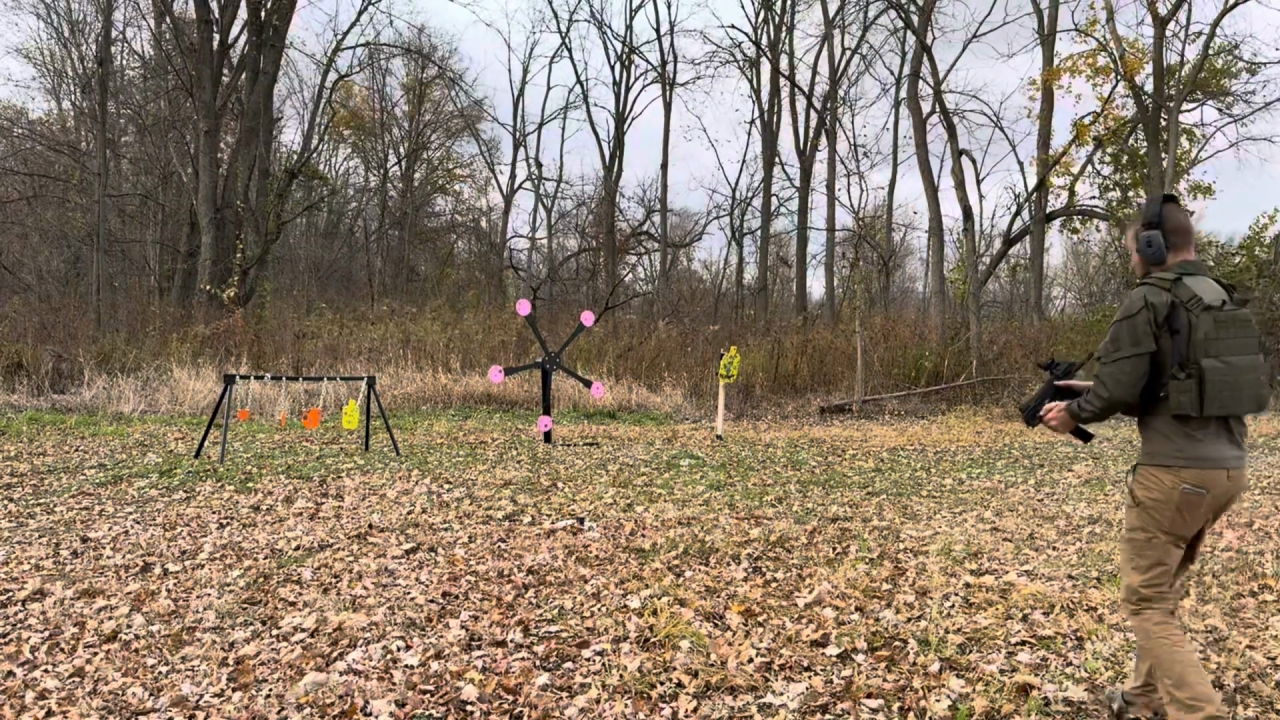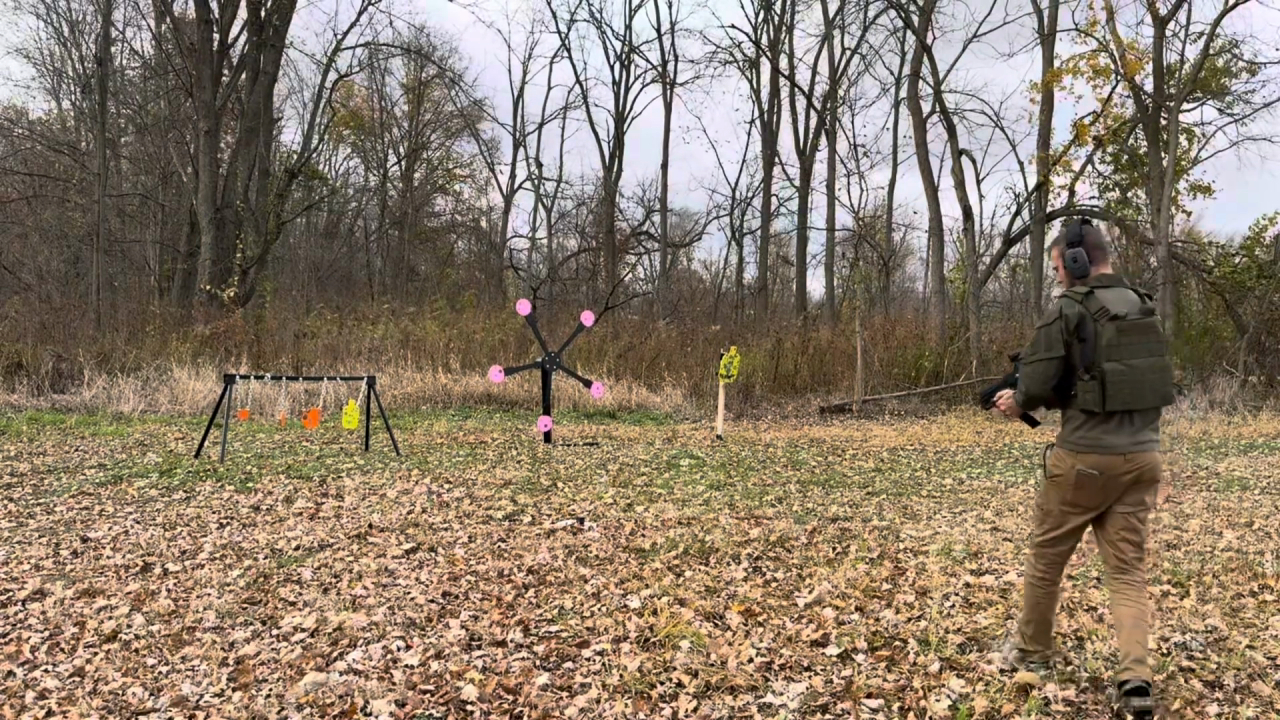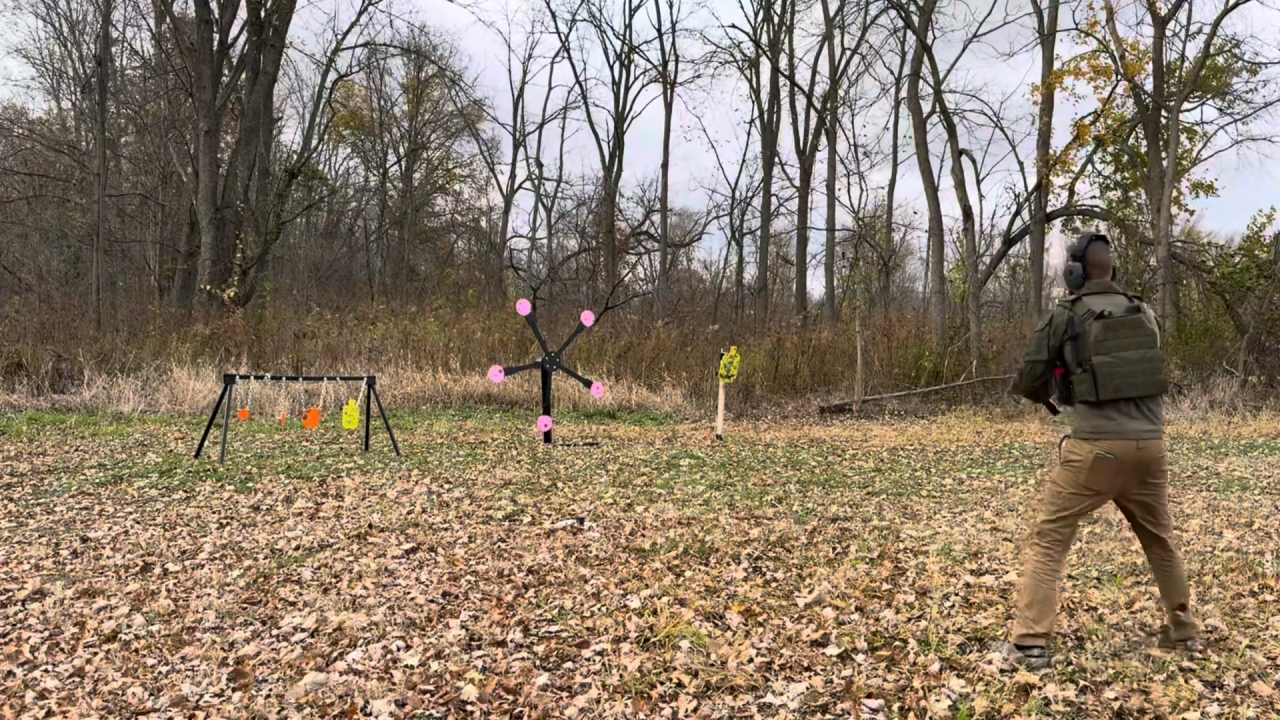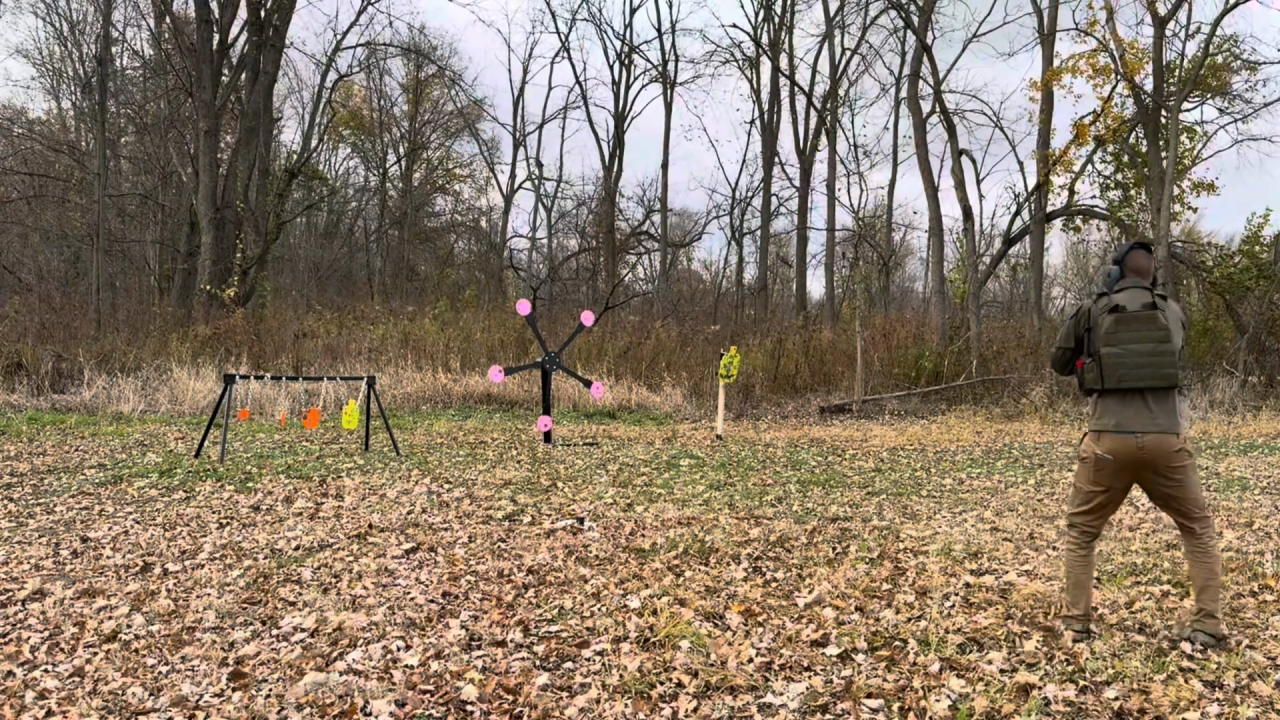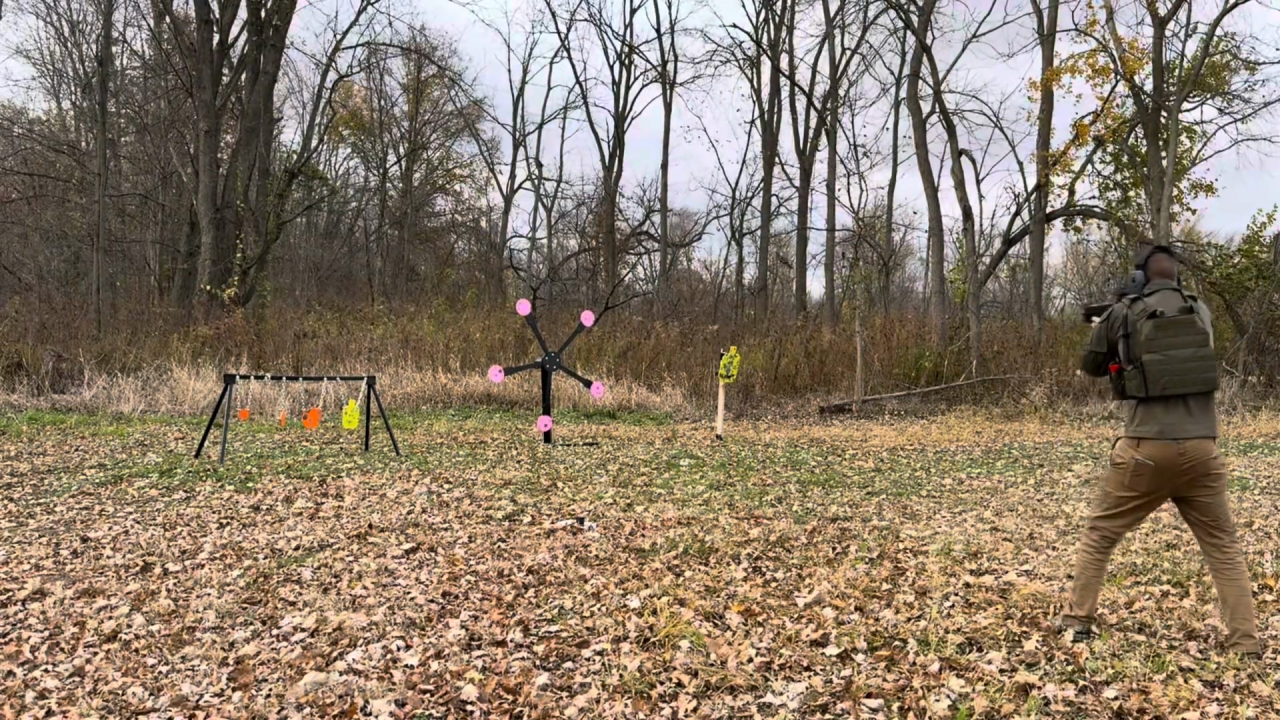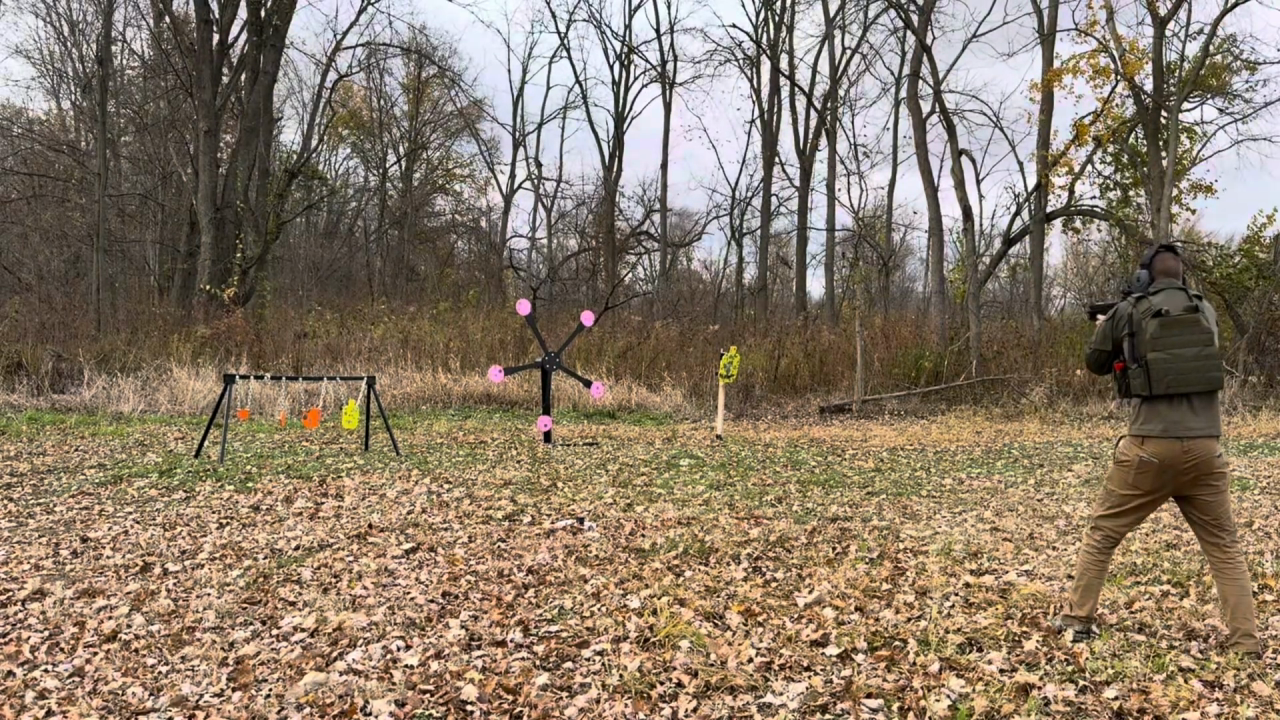
dt=0.5s
person 1, frame 1
left shoulder: (1147, 301)
right shoulder: (1226, 302)
left elbow: (1119, 388)
left wrist: (1074, 412)
right wrist: (1094, 389)
left hip: (1174, 473)
right hip: (1228, 470)
left knee: (1147, 603)
right knee: (1161, 588)
person 1, frame 2
left shoulder: (1067, 310)
right shoulder: (1146, 310)
left elbow: (1037, 383)
left wrist: (1018, 402)
right wrist: (1067, 390)
left hip: (1084, 459)
right hip: (1143, 459)
left knee: (1046, 555)
right knee: (1129, 570)
left ankle: (1030, 649)
right ankle: (1134, 679)
person 1, frame 3
left shoulder: (1063, 317)
right shoulder: (1144, 314)
left elbow: (1028, 381)
left wrist: (1044, 392)
left hip: (1096, 448)
right hip: (1148, 446)
left knee: (1048, 539)
right knee: (1159, 539)
left ankle: (1031, 643)
right ankle: (1182, 630)
person 1, frame 4
left shoulder: (1088, 311)
right shoulder: (1173, 313)
left elbow: (1057, 363)
left hip: (1108, 443)
right hip: (1164, 443)
left knee: (1080, 533)
right knee: (1198, 527)
left ankle: (1076, 625)
right ankle: (1207, 623)
person 1, frame 5
left shoulder: (1122, 314)
right shoulder: (1201, 312)
left elbow: (1091, 365)
left wrist: (1102, 328)
left hip: (1146, 449)
right hip: (1200, 449)
left knee: (1099, 534)
right knee: (1223, 545)
left ankle: (1077, 621)
right ankle: (1246, 642)
person 1, frame 6
left shoulder: (1127, 313)
right shoulder: (1206, 311)
left elbow: (1096, 363)
left wrist: (1105, 325)
left hip: (1149, 447)
right hip: (1204, 447)
left knee: (1102, 533)
right knee: (1224, 545)
left ankle: (1078, 619)
right ankle: (1246, 641)
